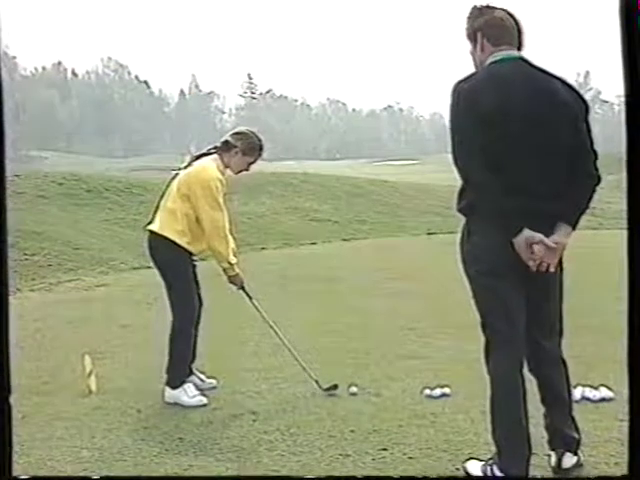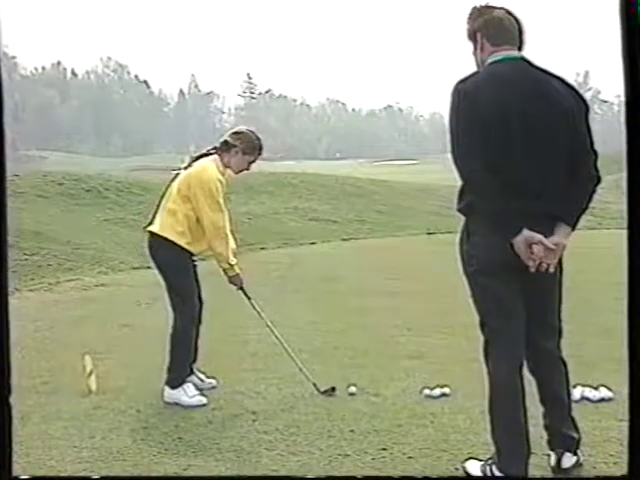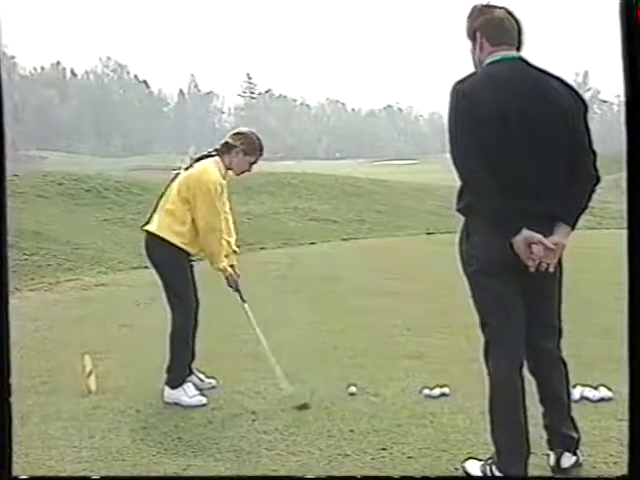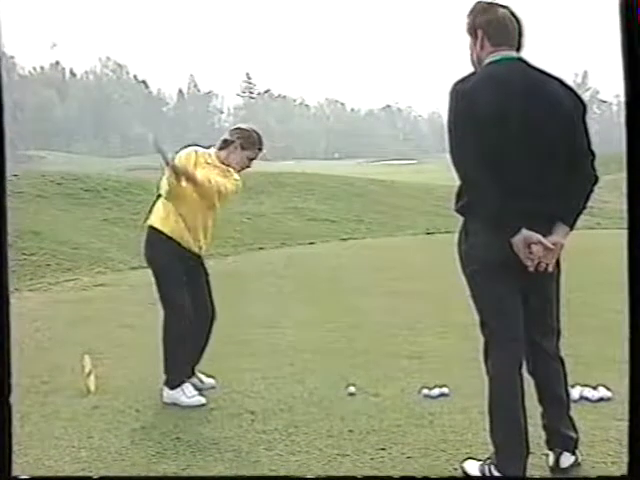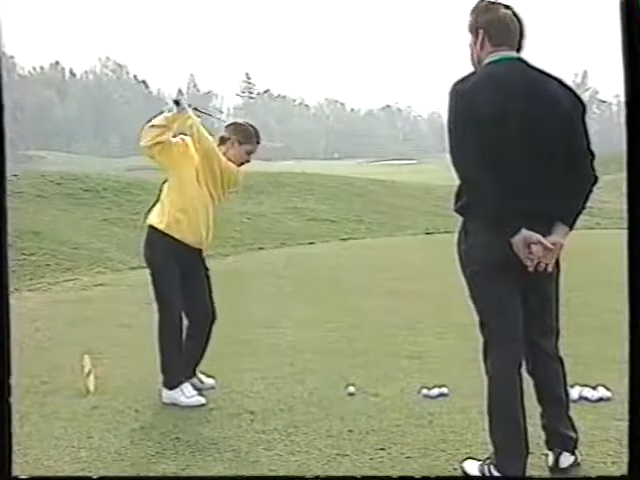
dt=0.3s
person 1, frame 1
left shoulder: (472, 91)
right shoulder: (563, 92)
left elbow: (473, 171)
right elbow: (587, 170)
left wrist: (515, 232)
right wrist: (561, 228)
left hip: (492, 236)
right hip: (546, 236)
left knee: (505, 349)
right knee: (546, 343)
person 1, frame 2
left shoulder: (471, 90)
right shoulder: (563, 92)
left elbow: (473, 172)
right elbow: (586, 171)
left wrist: (513, 232)
right wrist: (560, 229)
left hip: (492, 236)
right hip: (546, 235)
left knee: (504, 349)
right knee: (546, 343)
person 1, frame 3
left shoulder: (470, 91)
right shoulder: (561, 92)
left elbow: (473, 171)
right elbow: (585, 170)
left wrist: (514, 231)
right wrist: (560, 228)
left hip: (491, 236)
right hip: (546, 235)
left knee: (505, 349)
right knee: (545, 342)
person 1, frame 4
left shoulder: (470, 91)
right shoulder: (560, 92)
left elbow: (472, 172)
right elbow: (584, 170)
left wrist: (512, 232)
right wrist: (559, 228)
left hip: (490, 237)
right hip: (544, 236)
left knee: (504, 349)
right knee: (544, 343)
person 1, frame 5
left shoulder: (469, 91)
right shoulder: (559, 92)
left elbow: (472, 172)
right elbow: (583, 171)
left wrist: (513, 232)
right wrist: (558, 229)
left hip: (489, 236)
right hip: (543, 236)
left knee: (503, 349)
right knee: (543, 343)
person 2, frame 1
left shoulder: (211, 170)
right shoulder: (207, 175)
left elbow: (219, 223)
right elbow: (214, 228)
left wrist: (231, 260)
right wrist: (230, 266)
left hip: (178, 244)
right hip: (169, 244)
left knee: (193, 308)
right knee: (186, 311)
left ankle: (185, 372)
right ankle: (175, 385)
person 2, frame 2
left shoulder: (212, 170)
right shoulder: (207, 175)
left elbow: (220, 224)
right elbow: (214, 228)
left wrist: (231, 260)
right wrist: (230, 267)
left hip: (178, 245)
right hip: (169, 244)
left knee: (194, 308)
right knee: (187, 311)
left ankle: (186, 371)
right ankle: (175, 385)
person 2, frame 3
left shoulder: (221, 178)
right shoulder: (206, 175)
left elbow: (224, 221)
right elbow: (208, 226)
left wrist: (231, 260)
right wrist: (224, 268)
left hip: (182, 246)
right hip: (165, 244)
left knee: (190, 309)
right knee: (185, 311)
left ankle: (185, 371)
right ankle: (174, 385)
person 2, frame 4
left shoulder: (232, 180)
right shoulder: (192, 156)
left elbow: (213, 188)
right elbow: (170, 190)
left wrist: (190, 175)
right wrist: (175, 178)
left hip: (191, 249)
right hip: (163, 241)
left knee: (204, 313)
right knee: (178, 311)
left ankle: (186, 372)
right ankle: (173, 385)
person 2, frame 5
left shoulder: (232, 175)
right shoulder: (185, 151)
left elbow: (211, 158)
right elbow: (150, 141)
left wrist: (190, 119)
right wrist: (177, 117)
left hip: (192, 250)
right hip: (163, 242)
left knee: (204, 315)
right knee: (171, 314)
left ankle: (187, 372)
right ankle: (172, 385)
